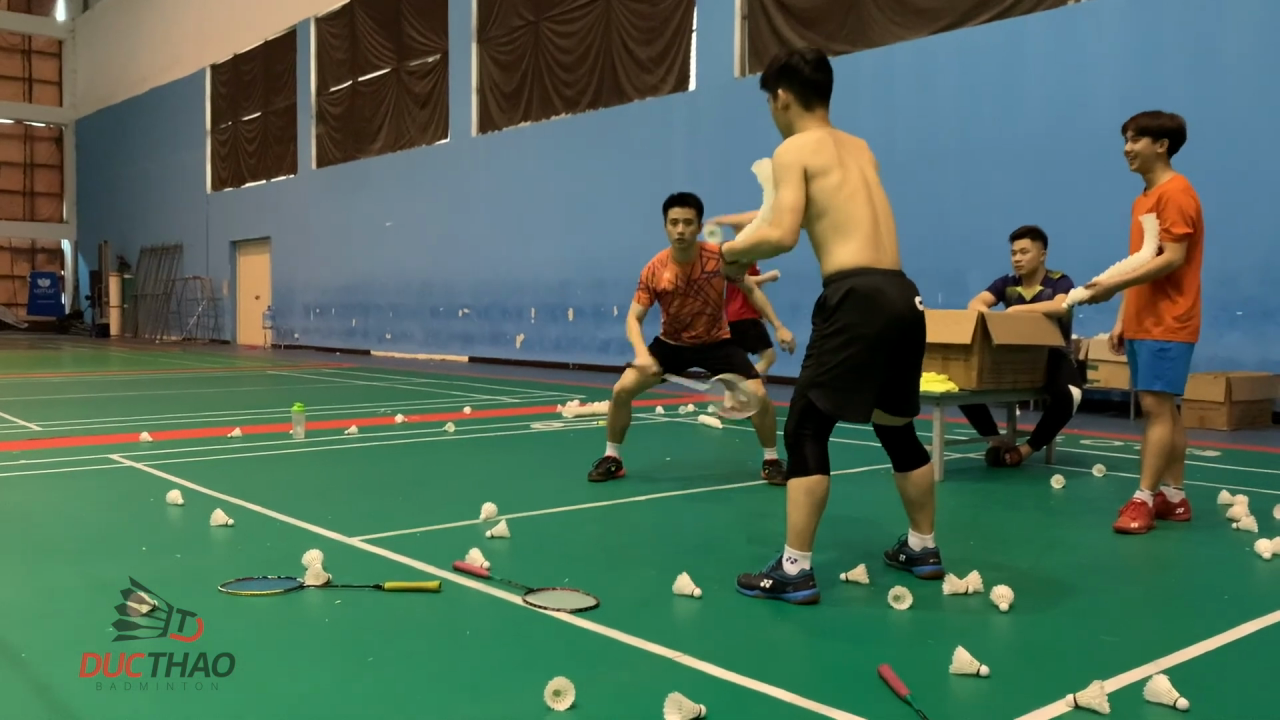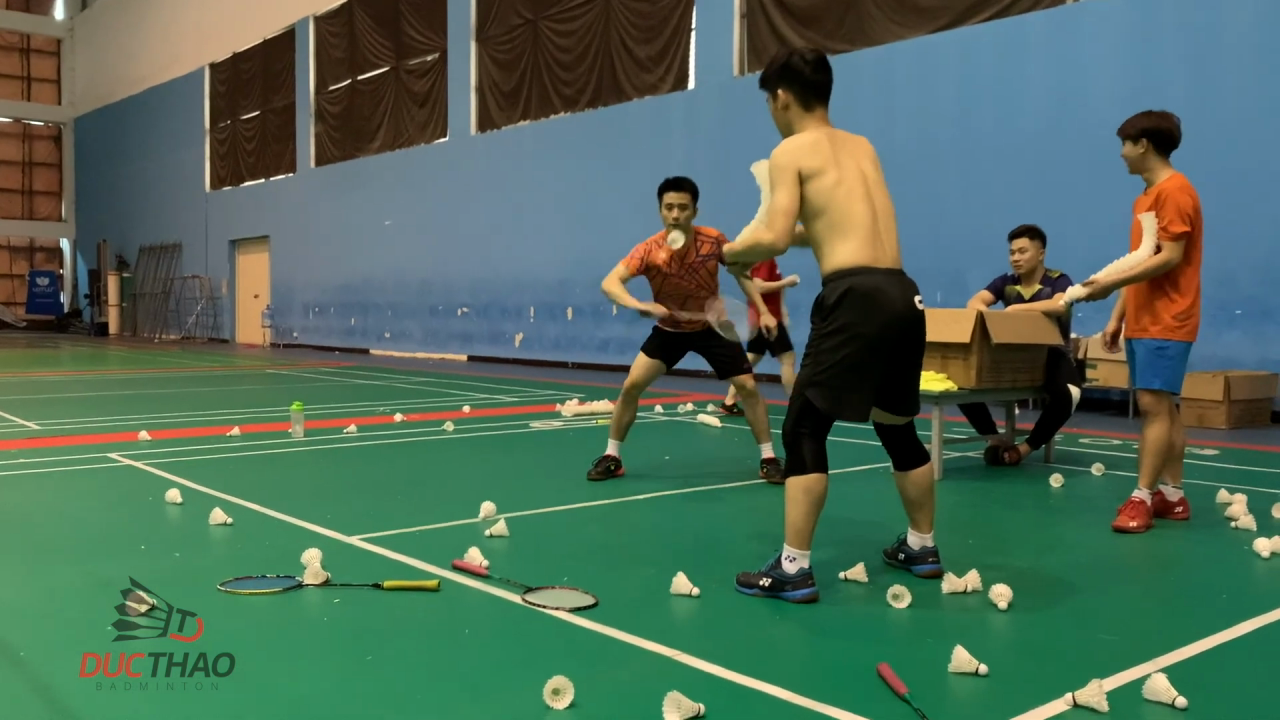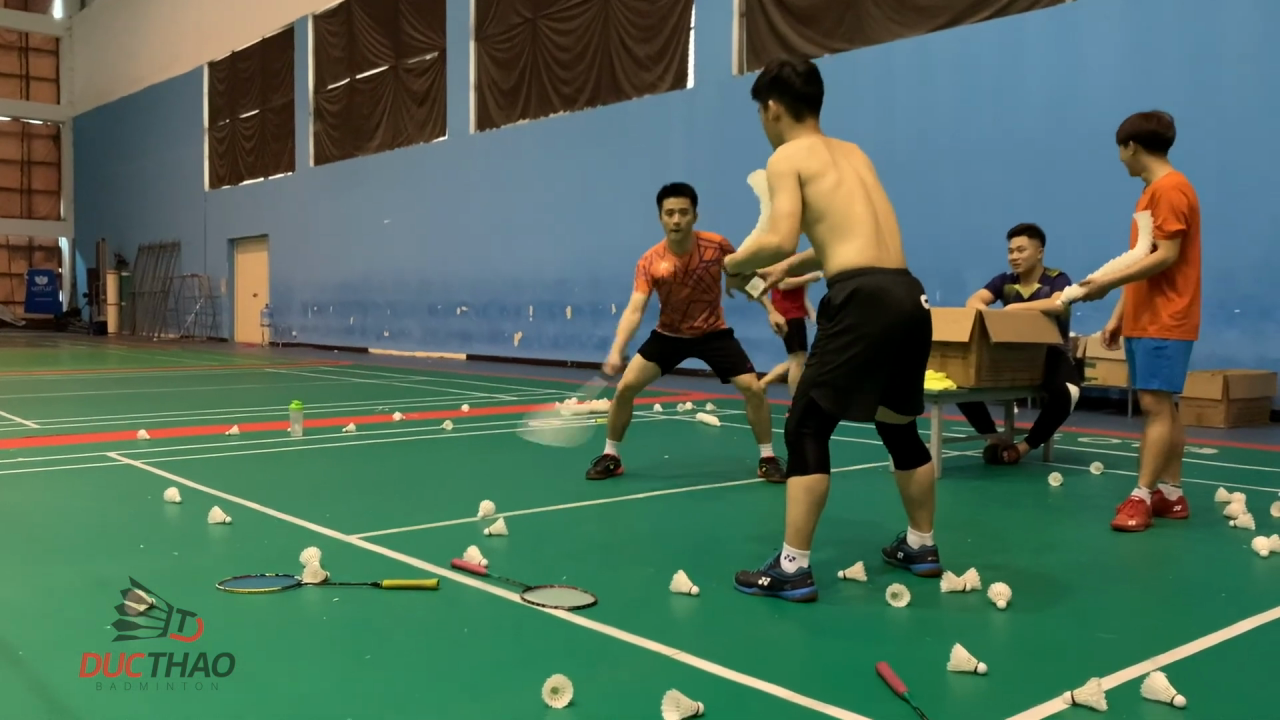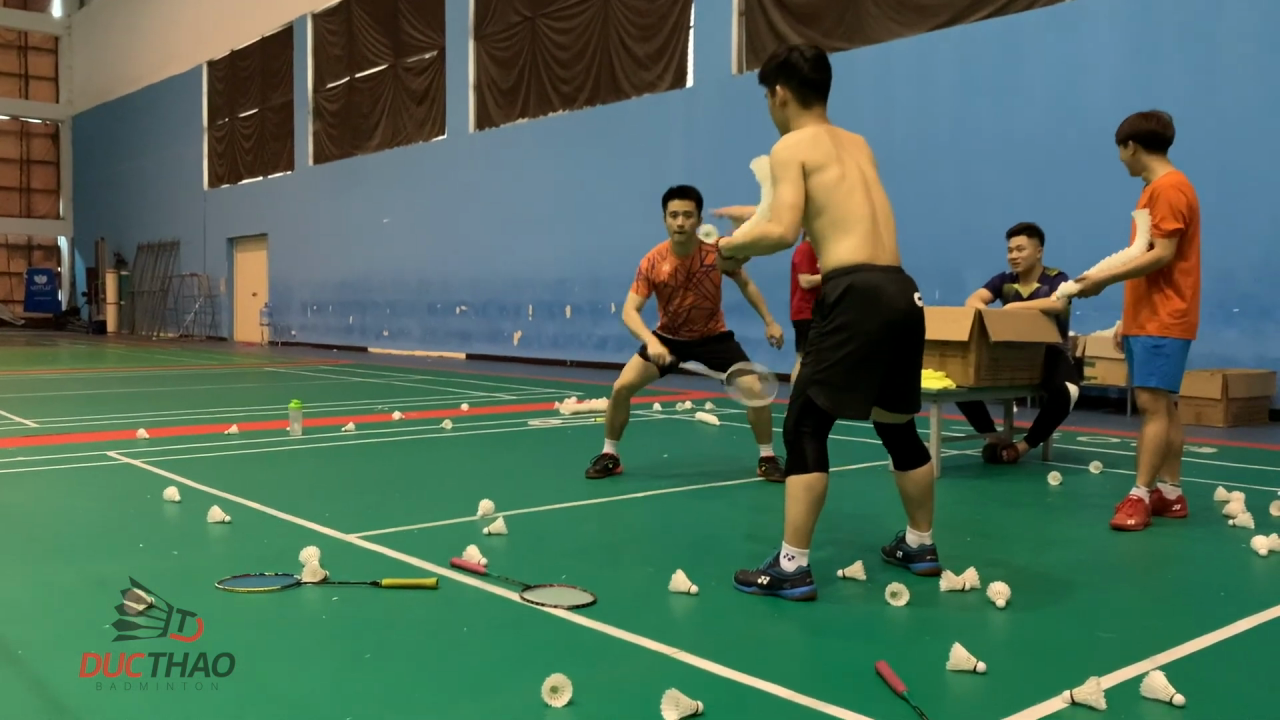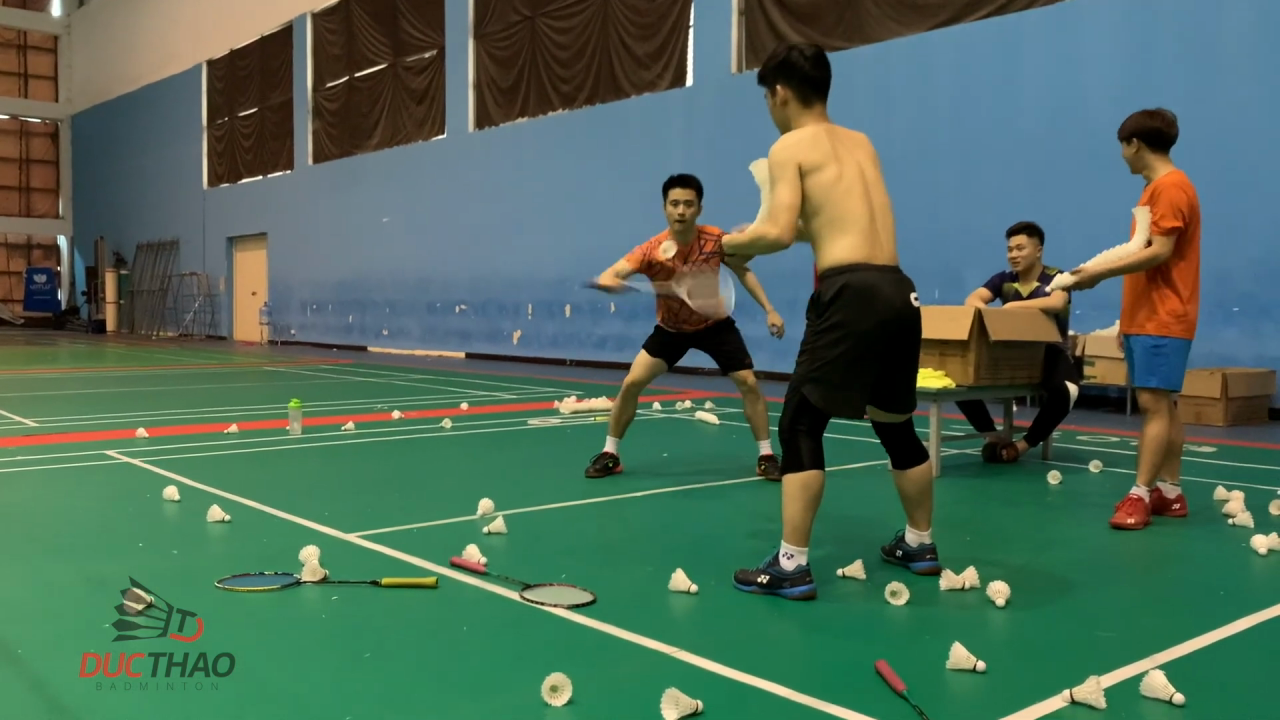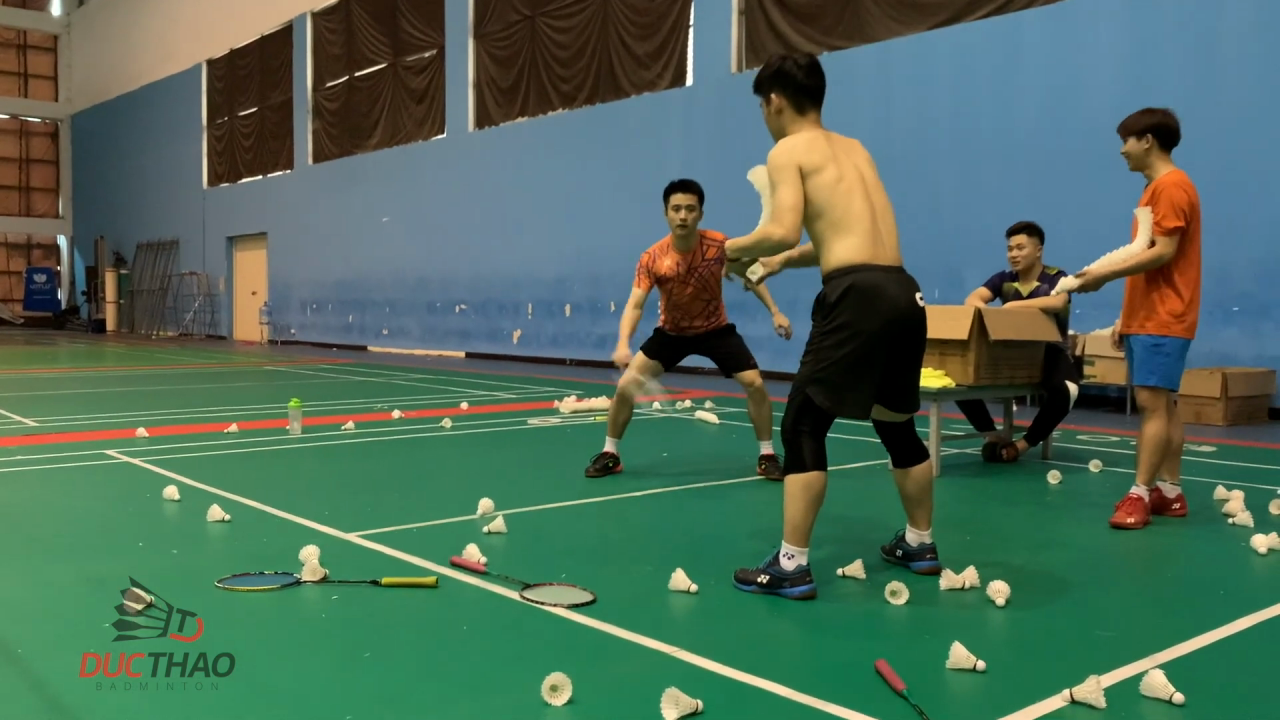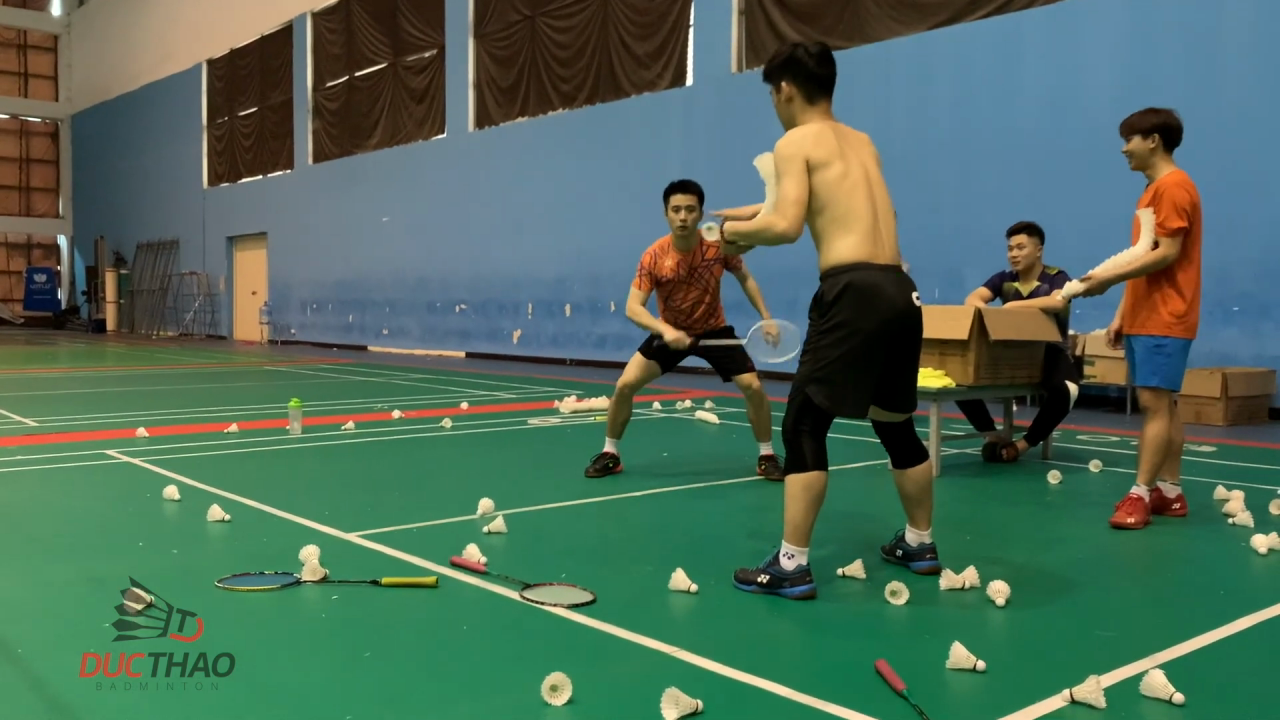
dt=0.2s
person 1, frame 1
left shoulder: (794, 149)
right shoulder: (858, 148)
left elbow: (781, 235)
left wrist: (734, 250)
right wrist: (754, 221)
left hip: (858, 299)
right hip: (901, 295)
left knee: (805, 431)
right knee: (897, 426)
left ankle: (795, 571)
right ankle: (923, 548)
person 1, frame 2
left shoulder: (791, 151)
right shoulder: (861, 147)
left elbow: (773, 239)
left wrist: (733, 251)
right wrist: (794, 227)
left hip: (856, 297)
right hip: (901, 293)
left knee: (804, 429)
right knee: (897, 425)
left ankle: (793, 568)
right ankle: (921, 547)
person 1, frame 3
left shoulder: (787, 158)
right shoulder: (853, 154)
left elbow: (779, 240)
left wrist: (736, 262)
right wrist: (789, 268)
left hip: (864, 298)
right hip: (906, 294)
left knee: (806, 430)
right knee: (900, 425)
left ankle: (793, 569)
right ankle: (921, 546)
person 1, frame 4
left shoulder: (792, 146)
right shoulder: (856, 144)
left elbow: (782, 232)
left wrist: (732, 246)
right wrist: (756, 216)
left hip: (857, 295)
right hip: (900, 291)
left knee: (805, 427)
right knee: (898, 424)
left ankle: (793, 567)
right ankle: (920, 545)
person 1, frame 5
left shoulder: (791, 146)
right shoulder: (860, 143)
left elbow: (778, 232)
left wrist: (734, 243)
right wrist: (786, 219)
left hip: (852, 294)
right hip: (896, 290)
left knee: (800, 426)
right knee: (896, 423)
left ankle: (791, 565)
right ankle: (919, 545)
person 1, frame 6
left shoulder: (788, 151)
right shoulder: (854, 149)
left elbow: (784, 232)
left wrist: (737, 248)
right wrist: (783, 261)
left hip: (858, 295)
right hip: (902, 291)
left knee: (803, 427)
right knee: (897, 424)
left ankle: (792, 566)
right ankle: (920, 544)
person 1, frame 7
left shoulder: (796, 141)
right shoulder: (861, 142)
left elbow: (786, 226)
left wrist: (736, 232)
right wrist: (756, 213)
left hip: (855, 293)
right hip: (898, 289)
left knee: (803, 425)
right knee: (896, 423)
left ankle: (792, 566)
right ankle: (920, 544)
person 2, frame 1
left shoulder: (1176, 193)
right shoulder: (1143, 198)
left elbow: (1172, 259)
left wrist: (1112, 284)
right wrist: (1121, 319)
left hip: (1167, 324)
right hip: (1144, 323)
left knee: (1156, 406)
right knee: (1164, 408)
left ankle: (1144, 498)
right ankle: (1173, 496)
person 2, frame 2
left shoulder: (1174, 191)
right shoulder: (1145, 196)
left elbow: (1170, 257)
left wrist: (1110, 283)
right wrist: (1117, 317)
left hip: (1165, 322)
right hip: (1143, 321)
left knee: (1153, 404)
right knee: (1163, 407)
left ankle: (1142, 497)
right ankle: (1172, 495)
person 2, frame 3
left shoulder: (1169, 187)
right shoulder: (1151, 192)
left elbow: (1166, 256)
left wrist: (1107, 282)
right wrist: (1118, 315)
left hip: (1165, 321)
right hip: (1145, 319)
left knee: (1155, 405)
right knee: (1163, 405)
left ankle: (1142, 496)
right ankle: (1171, 494)
person 2, frame 4
left shoulder: (1169, 187)
right shoulder: (1154, 190)
left elbow: (1162, 255)
left wrist: (1103, 279)
right wrist: (1127, 319)
left hip: (1163, 320)
right hip: (1146, 318)
left knee: (1152, 403)
right knee: (1162, 405)
left ankle: (1141, 495)
right ankle: (1170, 492)
person 2, frame 5
left shoulder: (1170, 186)
right shoulder: (1156, 188)
left elbow: (1160, 252)
left wrist: (1100, 272)
right wrist: (1128, 319)
left hip: (1162, 320)
right hip: (1147, 317)
left knee: (1154, 403)
right knee: (1161, 404)
left ankle: (1141, 494)
right ankle: (1170, 492)
person 2, frame 6
left shoulder: (1171, 185)
right shoulder: (1155, 188)
left elbow: (1163, 253)
left wrist: (1104, 275)
right wrist: (1125, 317)
left hip: (1163, 319)
right hip: (1146, 317)
left knee: (1151, 401)
right knee: (1162, 404)
left ankle: (1140, 494)
right ankle: (1169, 491)
person 2, frame 7
left shoulder: (1173, 186)
right shoulder: (1152, 190)
left elbow: (1167, 254)
left wrist: (1108, 278)
right wrist: (1121, 314)
left hip: (1164, 319)
right hip: (1144, 317)
left knee: (1154, 402)
right knee: (1163, 404)
left ankle: (1141, 494)
right ankle: (1169, 491)
person 3, frame 1
left shoulder: (720, 256)
right shoulder: (654, 270)
left elbow: (750, 289)
right elbow: (633, 320)
right wrist: (641, 354)
left hip: (717, 342)
right hip: (671, 344)
left knee: (759, 396)
right knee: (621, 391)
left ankle: (771, 461)
right ankle: (612, 459)
person 3, frame 2
left shoulder: (714, 240)
right shoulder: (648, 250)
left elbow: (741, 272)
right elbow: (609, 284)
left wrist: (764, 311)
right wrist: (639, 305)
left hip: (712, 329)
right hip: (669, 330)
left knee: (749, 388)
right knee: (631, 385)
left ankle: (768, 458)
right ankle: (611, 457)
person 3, frame 3
left shoulder: (717, 245)
right shoulder: (650, 261)
right elbow: (634, 311)
right wrist: (616, 351)
left hip: (713, 334)
right hip: (668, 335)
left knee: (753, 389)
right knee: (625, 388)
left ankle: (768, 458)
right ankle: (610, 456)
person 3, frame 4
left shoulder: (718, 251)
right shoulder: (652, 262)
left elbow: (744, 282)
right elbow: (630, 312)
left wrist: (769, 321)
right wrist: (650, 342)
left hip: (713, 336)
right hip: (668, 338)
right knee: (621, 388)
left ankle: (767, 458)
right ankle: (609, 456)
person 3, frame 5
left shoulder: (717, 239)
right shoulder: (650, 250)
left elbow: (744, 272)
right elbow: (606, 278)
left wrist: (769, 310)
right wrist: (610, 280)
left hip: (715, 326)
right hip: (671, 329)
left knee: (750, 384)
right knee: (631, 384)
left ankle: (766, 456)
right ankle: (610, 454)
person 3, frame 6
left shoulder: (719, 244)
right shoulder: (653, 257)
right elbow: (634, 306)
left wrist: (775, 312)
right wrist: (622, 344)
left hip: (716, 330)
right hip: (670, 333)
left knee: (756, 385)
right knee: (626, 385)
left ankle: (767, 456)
right ankle: (610, 454)
person 3, frame 7
left shoulder: (719, 245)
right shoulder: (653, 256)
left elbow: (744, 277)
right elbow: (633, 307)
left wrist: (766, 317)
right wrist: (665, 331)
left hip: (714, 332)
right hip: (669, 334)
left knee: (754, 387)
right knee: (624, 386)
left ankle: (767, 456)
right ankle: (610, 454)
person 4, frame 1
left shoulder: (1060, 282)
right shoulder: (1007, 283)
left elbow: (1060, 307)
right elbow: (975, 303)
left wrist: (1015, 310)
left hip: (1053, 358)
left knee: (1068, 395)
left ankle: (1028, 448)
right ankle: (997, 441)
person 4, frame 2
left shoulder: (1058, 281)
right shoulder: (1006, 282)
left elbow: (1059, 305)
right elbow: (974, 302)
left wrist: (1014, 309)
left hip: (1051, 357)
left knee: (1067, 394)
left ankle: (1026, 447)
right ankle: (995, 439)
person 4, frame 3
left shoulder: (1057, 279)
right shoulder: (1005, 281)
left elbow: (1057, 304)
right elbow: (973, 302)
left wrist: (1013, 308)
left hip: (1050, 356)
left knee: (1066, 393)
left ankle: (1026, 446)
right ankle: (994, 438)
person 4, frame 4
left shoulder: (1056, 279)
right shoulder: (1004, 280)
left elbow: (1057, 304)
right elbow: (973, 301)
left wrist: (1012, 307)
left hip: (1050, 355)
left knee: (1065, 392)
left ankle: (1025, 445)
right ankle: (994, 438)
person 4, frame 5
left shoulder: (1056, 278)
right shoulder: (1003, 279)
left elbow: (1057, 303)
right elbow: (972, 300)
left wrist: (1012, 306)
left hip: (1049, 354)
left knee: (1064, 391)
left ankle: (1024, 444)
right ankle: (994, 437)
person 4, frame 6
left shoulder: (1056, 278)
right shoulder: (1003, 279)
left elbow: (1057, 302)
right elbow: (972, 299)
left wrist: (1012, 306)
left hip: (1049, 354)
left knee: (1065, 390)
left ankle: (1024, 443)
right ankle: (994, 436)
person 4, frame 7
left shoulder: (1056, 277)
right shoulder: (1004, 279)
left elbow: (1057, 302)
right elbow: (972, 299)
left wrist: (1012, 305)
left hip: (1049, 353)
left knee: (1065, 391)
left ankle: (1024, 443)
right ankle: (994, 436)
